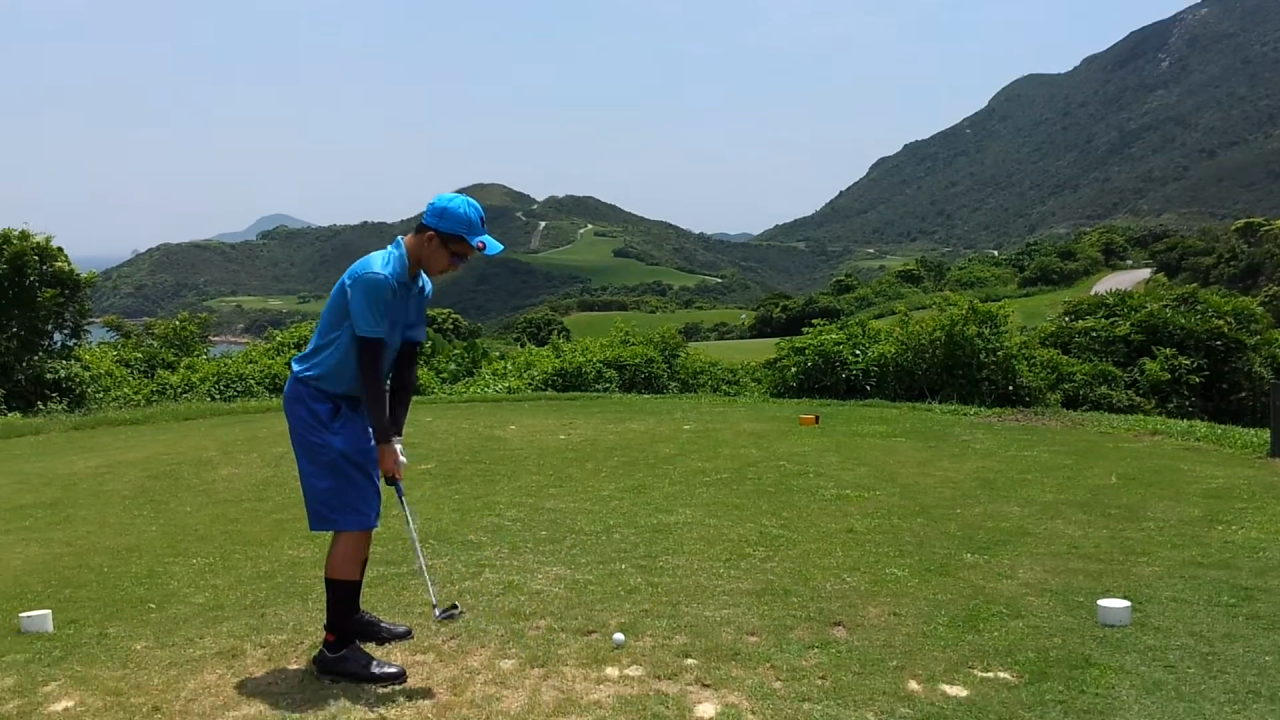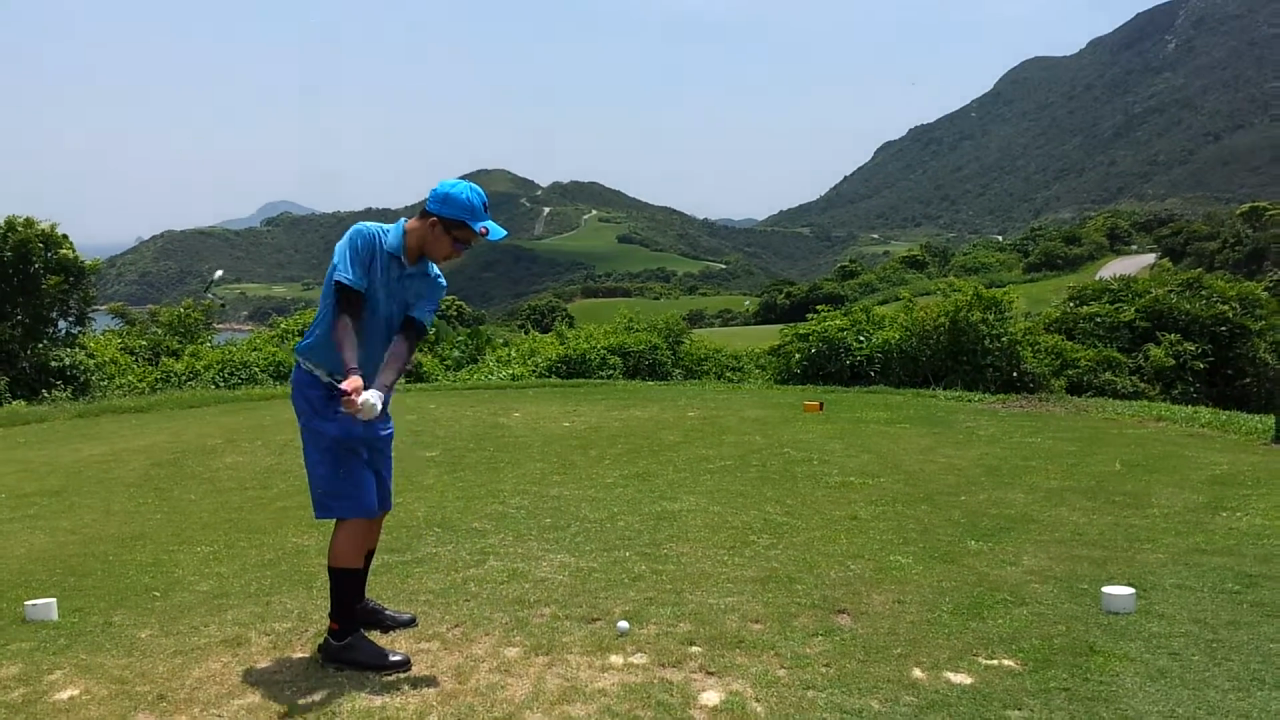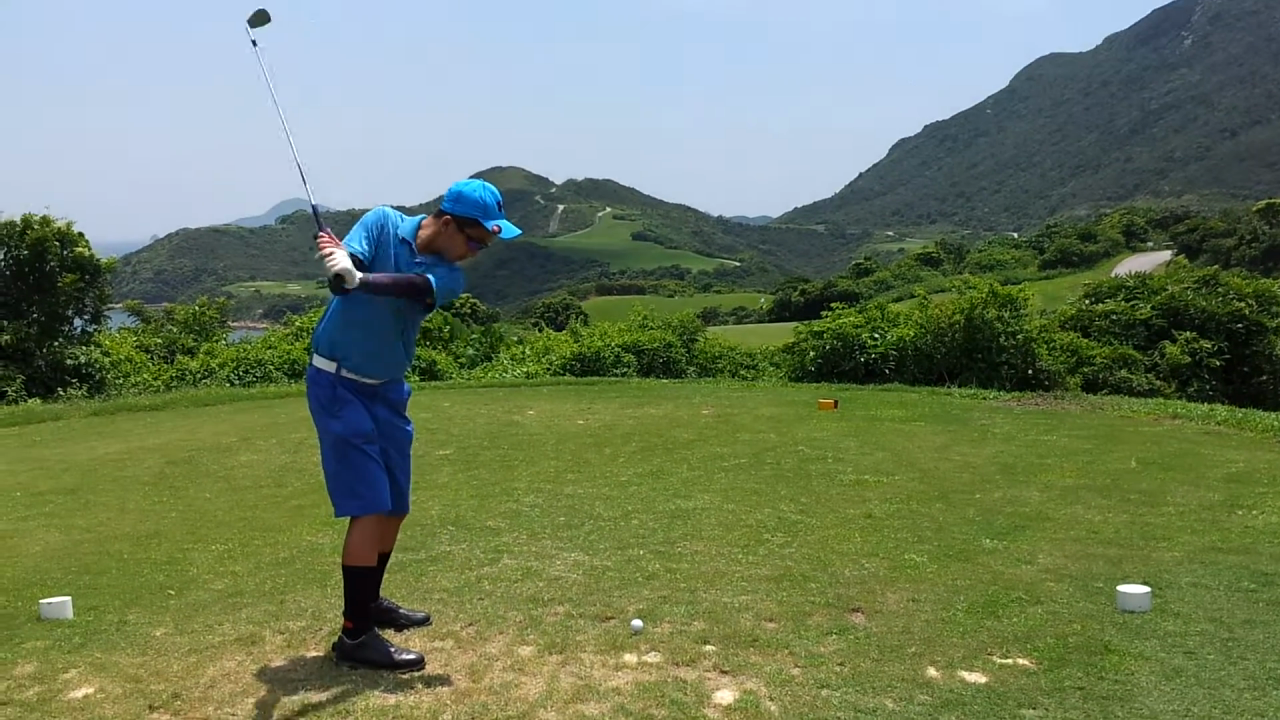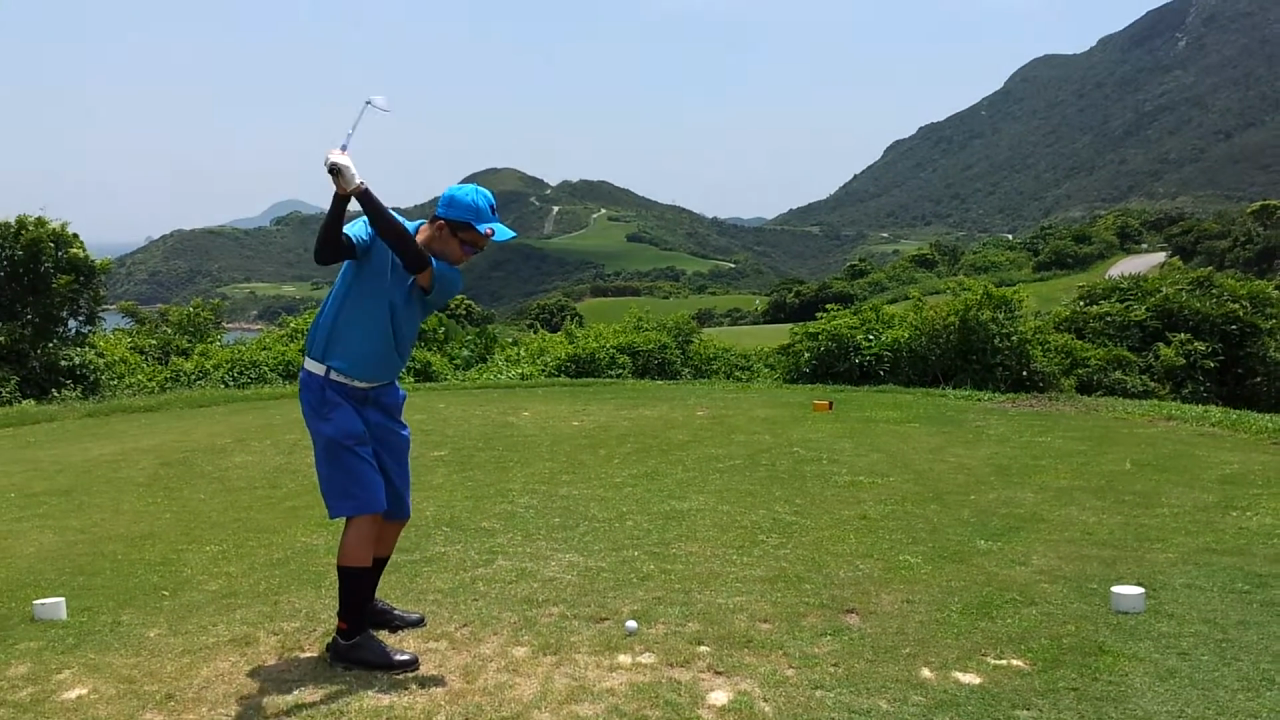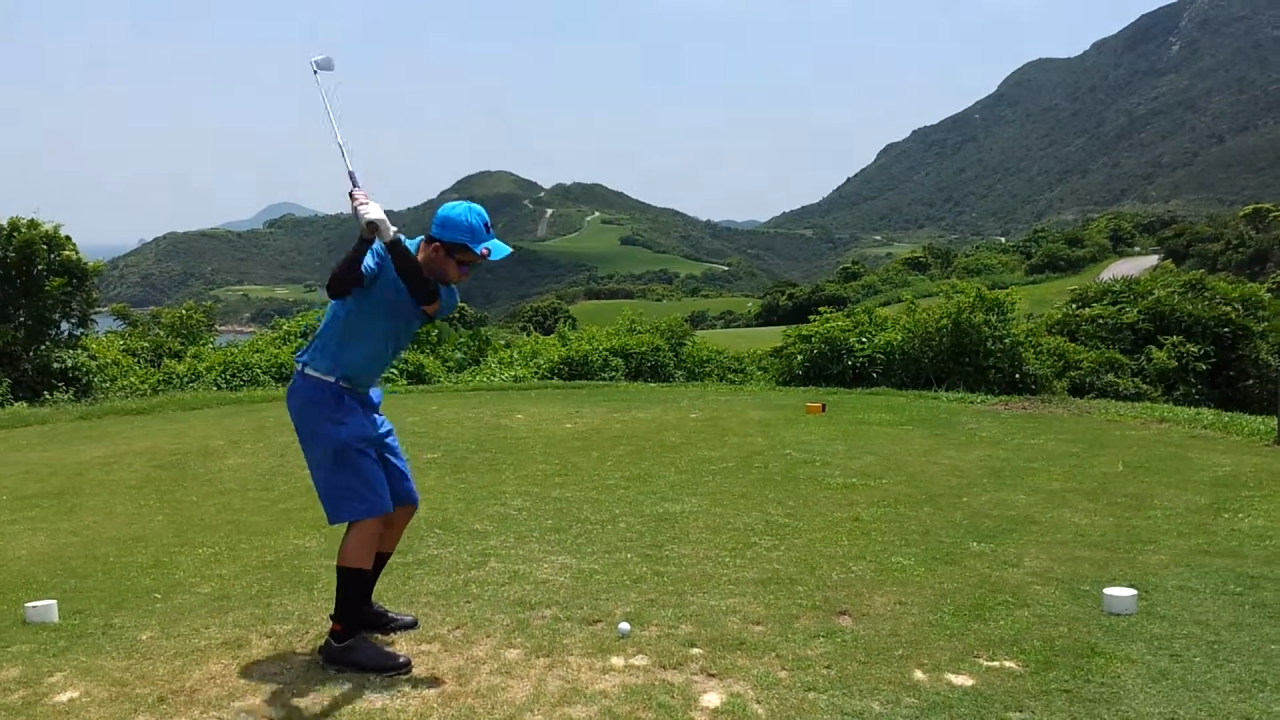
dt=0.2s
person 1, frame 1
left shoulder: (419, 285)
right shoulder: (376, 276)
left elbow: (404, 366)
right elbow: (370, 363)
left wrist: (393, 435)
right wrist: (383, 441)
left hip: (349, 401)
right hip: (319, 401)
left knee: (363, 517)
right knee: (352, 520)
left ankle: (349, 617)
right ankle: (335, 647)
person 1, frame 2
left shoulder: (431, 282)
right shoulder: (364, 239)
left elbow: (405, 341)
right elbow: (344, 314)
left wrist: (378, 391)
right wrist: (351, 375)
left hip: (367, 393)
right hip: (324, 387)
left knee: (375, 506)
right knee: (355, 507)
left ankle: (354, 604)
right ankle: (341, 635)
person 1, frame 3
left shoulder: (448, 276)
right shoulder: (382, 223)
left elbow: (408, 289)
right elbow: (340, 280)
left wrist: (356, 278)
right wrist: (343, 272)
left hip: (387, 390)
right hip: (339, 385)
left knee: (393, 507)
right knee: (369, 507)
left ankle: (368, 603)
right ankle: (355, 633)
person 1, frame 4
left shoulder: (446, 279)
right shoulder: (376, 226)
left elbow: (411, 255)
right elbow: (325, 253)
left wrist: (358, 189)
right wrist: (342, 198)
left hip: (380, 396)
right hip: (331, 389)
left knee: (393, 512)
right knee: (366, 508)
left ankle: (364, 602)
right ankle: (350, 634)
person 1, frame 5
left shoulder: (443, 294)
right shoulder: (380, 252)
left elbow: (422, 294)
right elbow: (338, 287)
left wrist: (388, 236)
right wrist: (371, 235)
left hip: (358, 395)
right hip: (321, 393)
left knee: (401, 505)
right knee: (369, 512)
left ankle: (358, 607)
right ankle: (344, 637)
